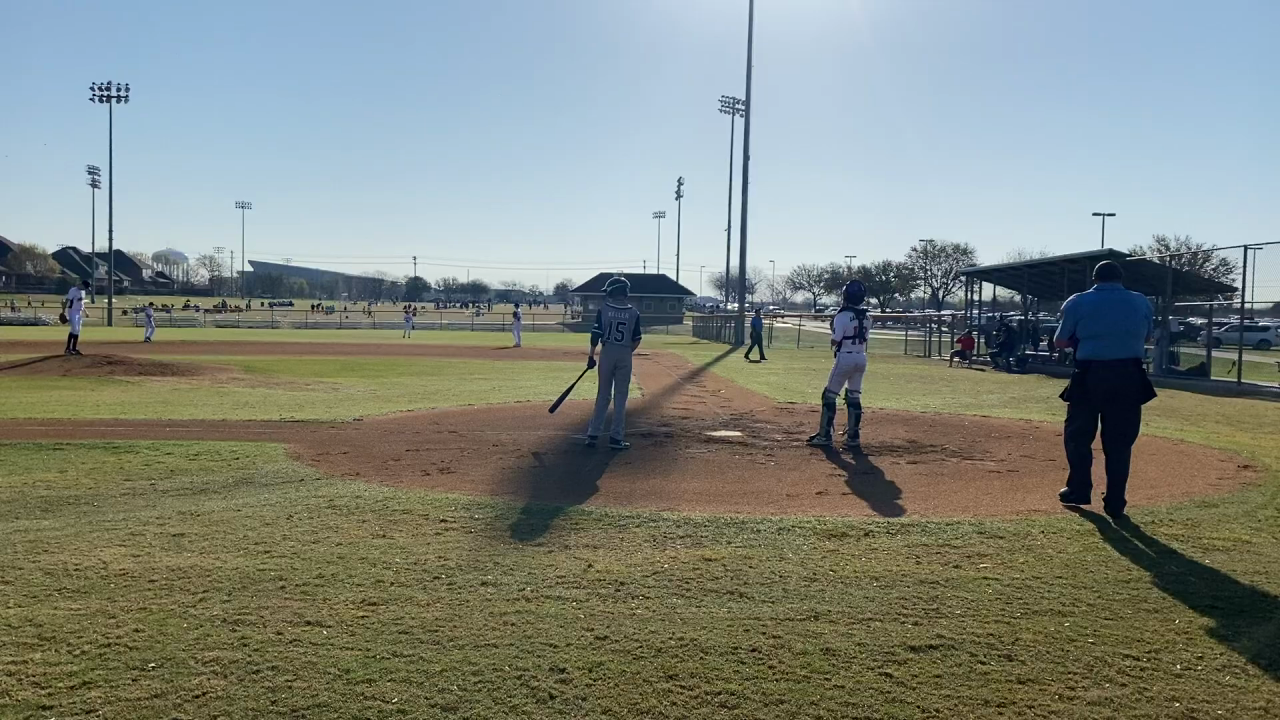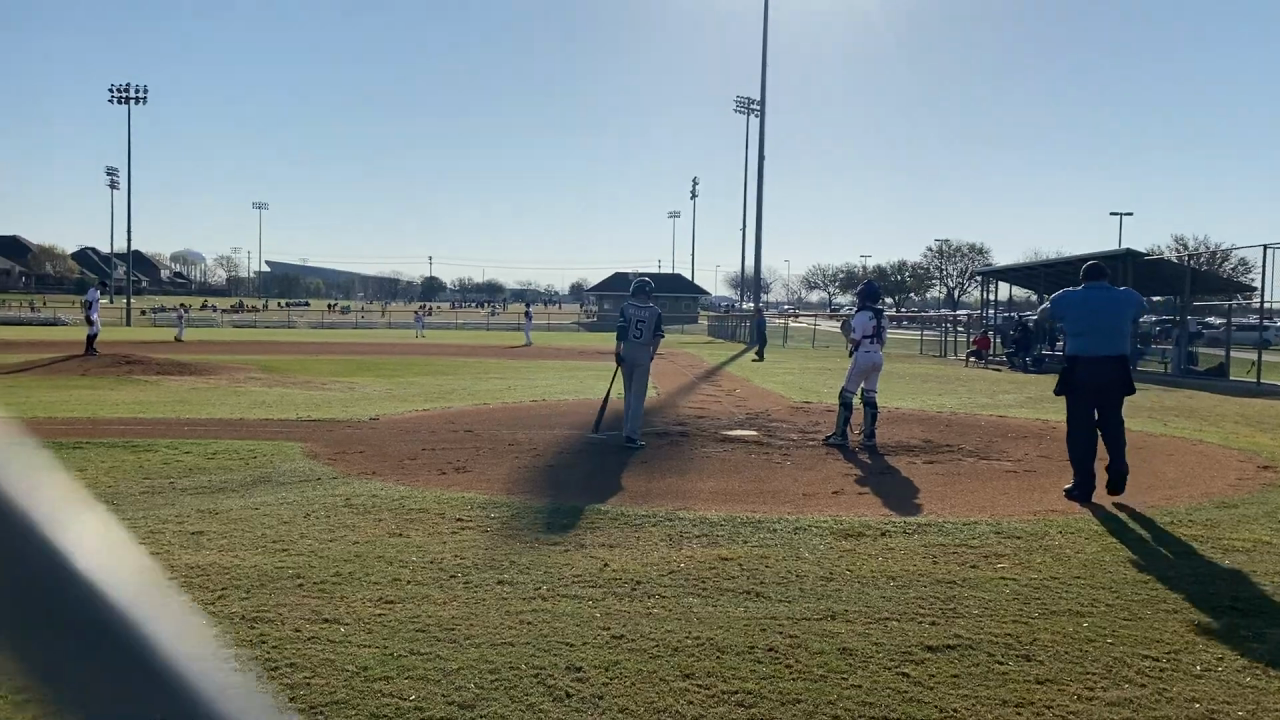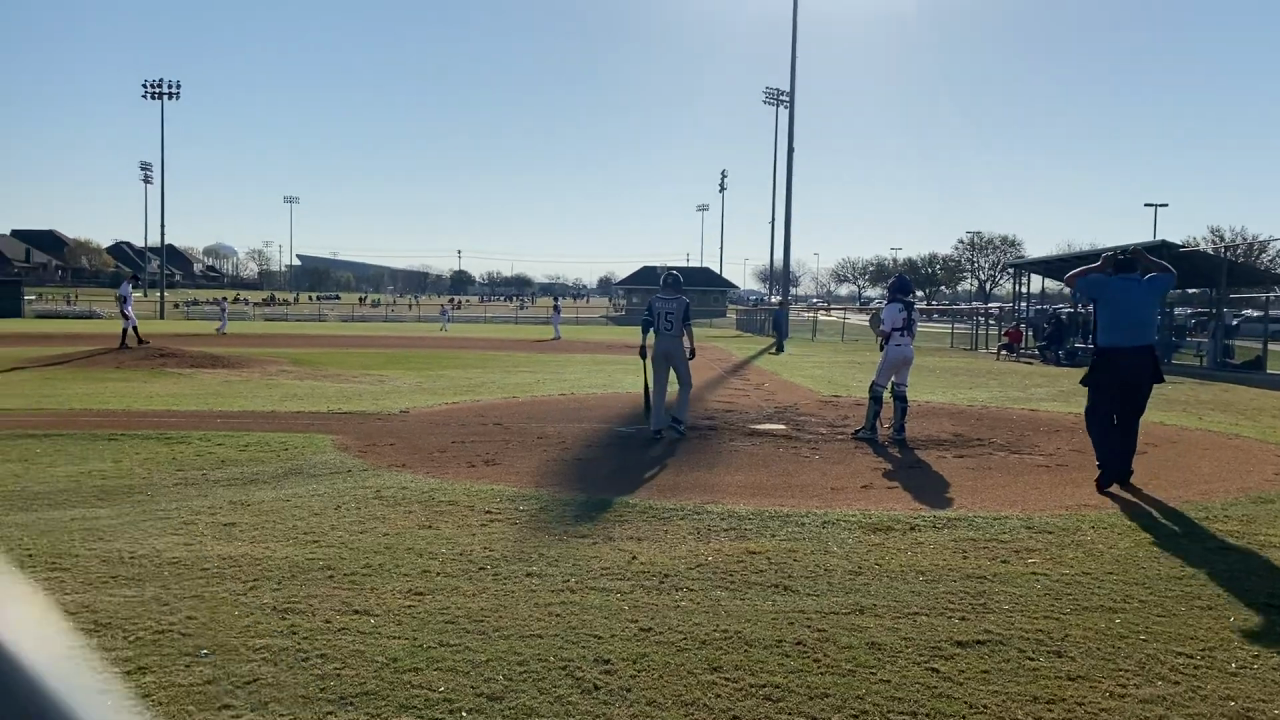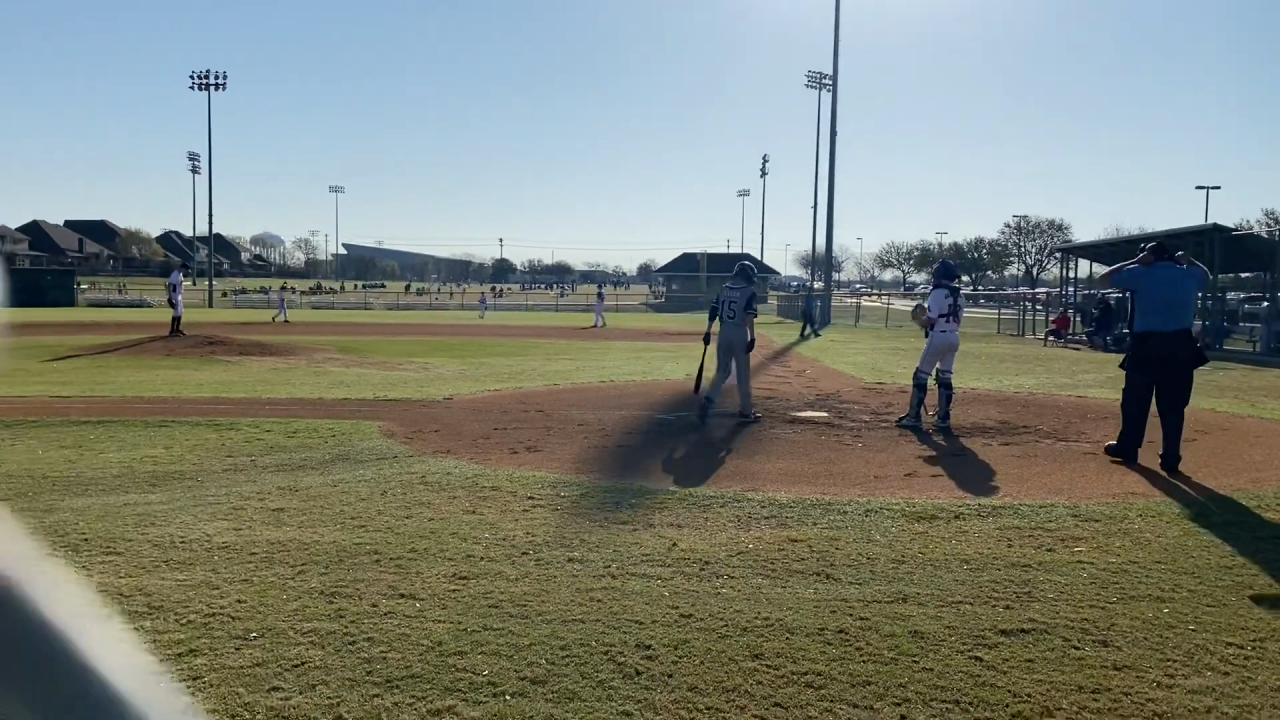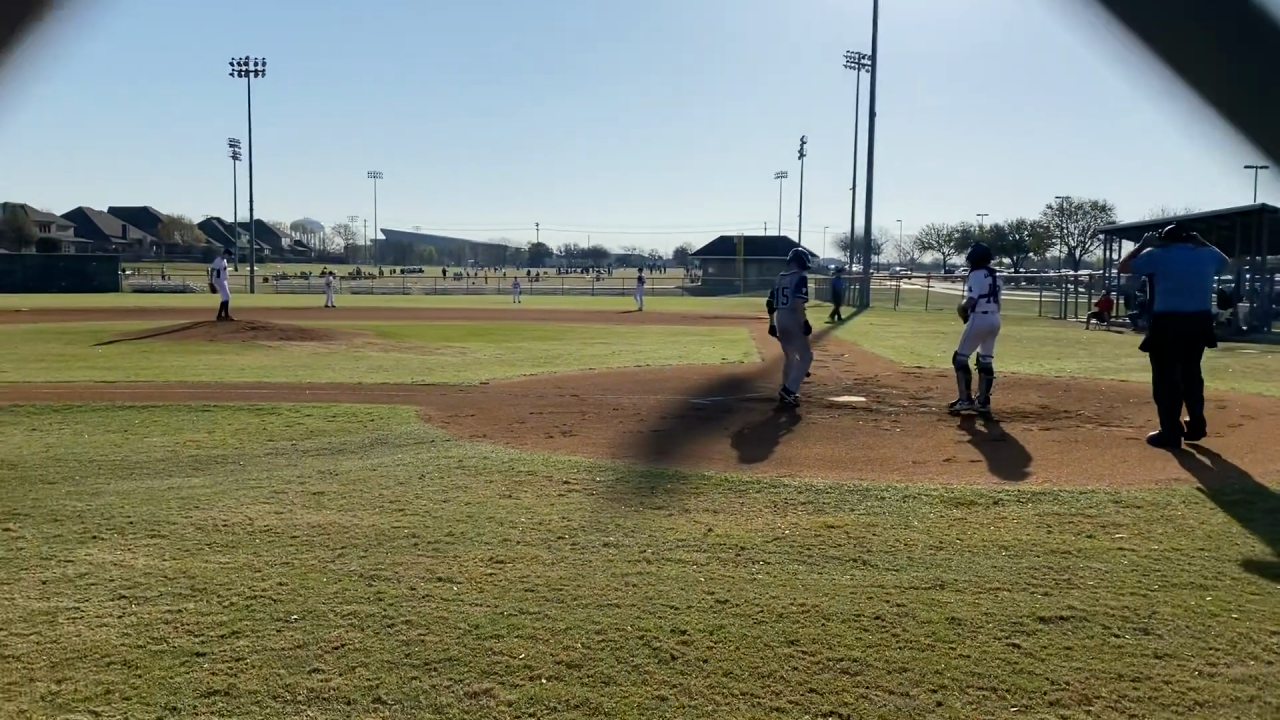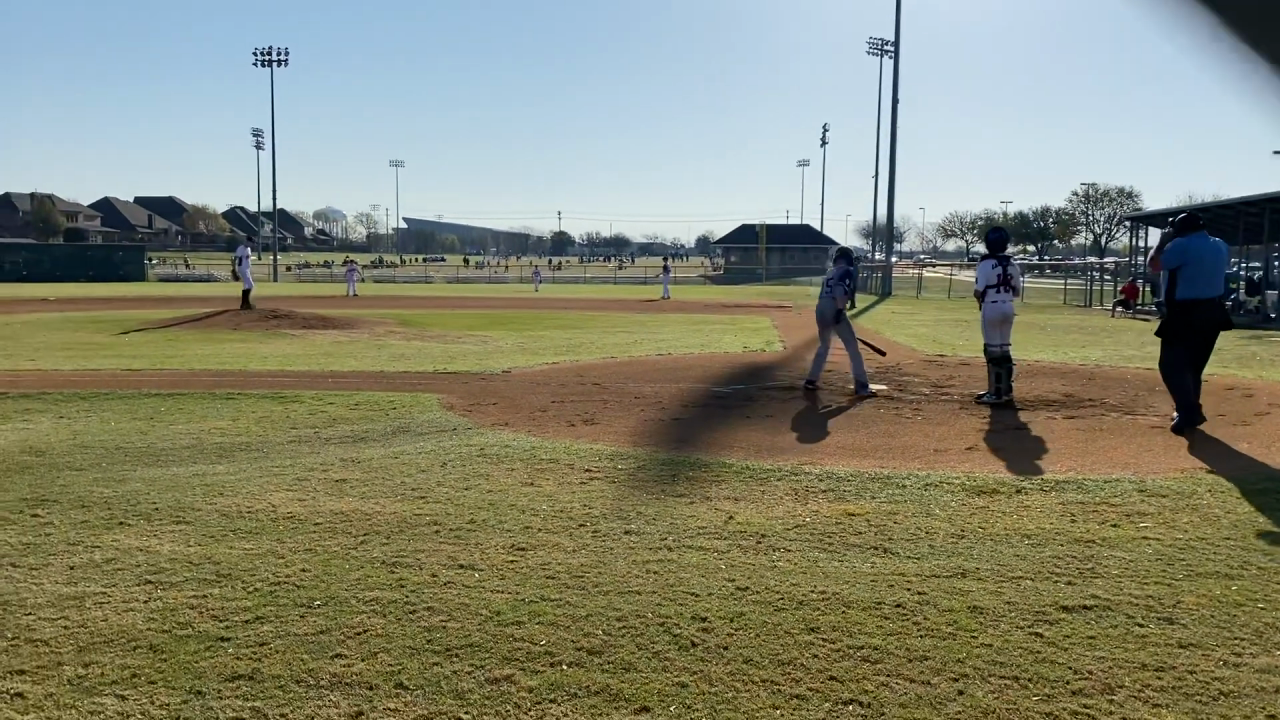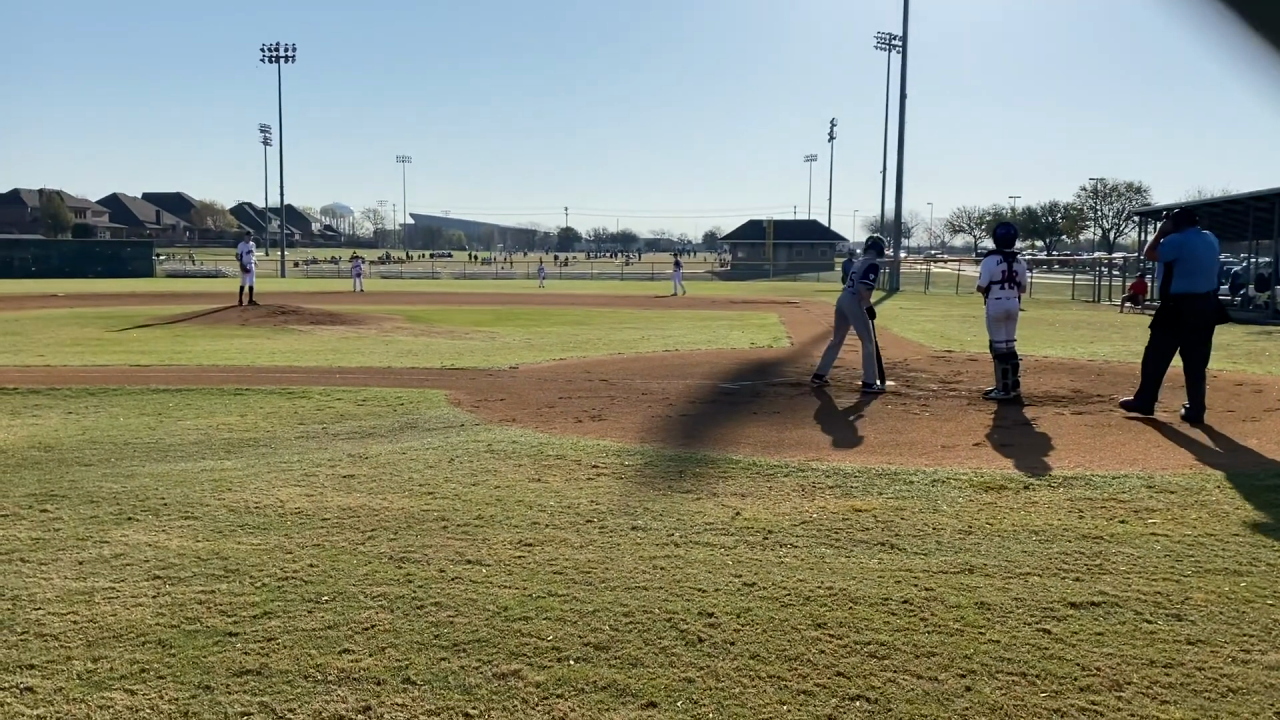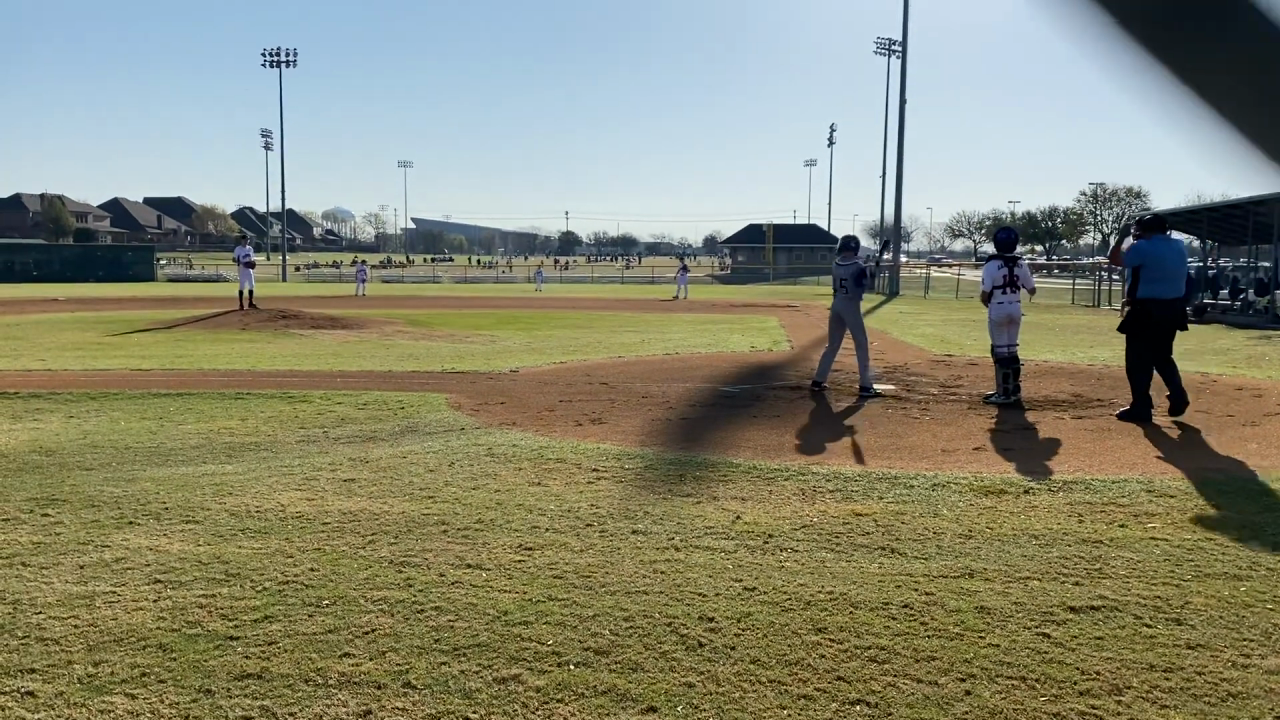
dt=0.5s
person 1, frame 1
left shoulder: (1079, 303)
right shoulder: (1141, 303)
left elbow: (1060, 342)
right elbow: (1146, 338)
left hip: (1091, 375)
right hip: (1129, 375)
left knee: (1078, 435)
right knee: (1120, 441)
left ankle: (1078, 489)
right ankle: (1115, 502)
person 1, frame 2
left shoulder: (1068, 298)
right shoulder: (1127, 297)
left elbow: (1043, 313)
right elbow: (1142, 310)
left hip: (1080, 370)
right hip: (1115, 370)
left knee: (1080, 428)
right knee: (1112, 423)
left ankle: (1083, 486)
right ankle: (1117, 473)
person 1, frame 3
left shoulder: (1104, 285)
right shoulder: (1152, 286)
left elbow: (1070, 279)
right elbow: (1172, 275)
left wrist: (1100, 266)
right wrist: (1147, 259)
left hip: (1109, 361)
right hip: (1143, 361)
left knee: (1097, 416)
right knee: (1129, 419)
left ankle: (1110, 466)
right ankle: (1123, 472)
person 1, frame 4
left shoulder: (1140, 274)
right shoulder: (1188, 275)
left elbow: (1104, 278)
right elbow: (1206, 275)
left wrist: (1136, 261)
right wrist: (1188, 261)
left hip: (1147, 346)
right hip: (1180, 346)
left knee: (1135, 400)
right knee: (1173, 405)
left ankle: (1127, 448)
right ankle: (1170, 458)
person 1, frame 5
left shoulder: (1158, 256)
right shoulder: (1207, 256)
left elbow: (1124, 267)
right elbow: (1224, 263)
left wrist: (1144, 245)
right wrist: (1202, 243)
left hip: (1167, 325)
right hip: (1199, 324)
left knee: (1166, 380)
right knee: (1192, 377)
left ankle: (1170, 432)
right ankle: (1196, 424)
person 1, frame 6
left shoulder: (1182, 245)
right shoulder: (1220, 246)
left elbow: (1154, 265)
left wrist: (1163, 241)
left hip: (1185, 313)
right hip: (1212, 312)
left knee: (1172, 365)
right knee: (1194, 366)
left ankle: (1189, 414)
right ankle: (1188, 413)
person 1, frame 7
left shoulder: (1177, 240)
right shoulder: (1210, 240)
left elbow: (1150, 254)
left wrist: (1161, 233)
left hip: (1178, 308)
right hip: (1205, 306)
left knee: (1157, 356)
right knee: (1196, 361)
left ankle: (1145, 401)
right ankle: (1195, 409)
person 1, frame 8
left shoulder: (1144, 247)
right shoulder: (1179, 246)
left elbow: (1114, 259)
left wrist: (1123, 236)
left hip: (1146, 311)
right hip: (1172, 310)
left knee: (1138, 361)
right knee: (1163, 357)
left ankle: (1140, 408)
right ankle: (1178, 397)
person 2, frame 1
left shoulder: (842, 316)
right shoulder: (866, 317)
left elbow: (834, 342)
right elbow: (863, 339)
left wrist: (833, 331)
left hip: (845, 358)
right hip: (861, 358)
left knee: (829, 395)
right knee: (854, 396)
left ankle: (824, 436)
right ankle: (853, 437)
person 2, frame 2
left shoulder: (861, 315)
right shoulder: (882, 317)
left elbow: (854, 340)
right elbow: (882, 342)
left wrist: (846, 332)
left hip: (862, 358)
right hip: (877, 358)
left knee: (846, 395)
right knee: (870, 396)
left ankle: (840, 435)
right ankle: (869, 437)
person 2, frame 3
left shoulder: (891, 307)
right shoulder: (913, 310)
left elbow: (883, 333)
right elbow: (912, 335)
left wrist: (875, 328)
left hip: (893, 351)
right hip: (908, 351)
left knee: (877, 389)
right knee: (900, 390)
left ankle: (870, 429)
right ankle: (899, 430)
person 2, frame 4
left shoulder: (937, 293)
right shoulder: (959, 295)
left elbow: (930, 320)
right elbow: (958, 321)
left hip: (938, 337)
right hip: (953, 338)
left knee: (921, 376)
right knee: (945, 377)
left ankle: (914, 417)
right ankle: (943, 418)
person 2, frame 5
left shoulder: (976, 274)
right shoulder: (995, 277)
left elbow: (971, 301)
right elbow: (997, 304)
left wrist: (961, 308)
left hip: (979, 319)
right hip: (995, 320)
left knee: (961, 357)
right knee: (986, 360)
left ankle: (966, 399)
right ankle: (984, 403)
person 2, frame 6
left shoulder: (985, 264)
right shoulder: (1013, 265)
left elbow: (978, 293)
right elbow: (1016, 292)
left wrist: (980, 297)
left hip: (991, 308)
right hip: (1008, 308)
left knee: (992, 350)
right knee: (1004, 349)
left ankle: (995, 393)
right ankle: (1006, 390)
person 2, frame 7
left shoulder: (990, 260)
right shoulder: (1020, 262)
left elbow: (980, 288)
right elbow: (1022, 289)
left wrist: (990, 289)
left hip: (995, 305)
right hip: (1013, 304)
left knee: (998, 346)
right knee: (1009, 345)
left ankle: (1003, 389)
right ankle: (1014, 386)
person 2, frame 8
left shoulder: (991, 265)
right shoulder: (1021, 265)
left elbow: (985, 294)
right elbow: (1032, 290)
left wrist: (987, 303)
left hip: (998, 310)
right hip: (1015, 309)
left knee: (1000, 351)
right knee: (1012, 349)
left ankle: (1004, 393)
right ankle: (1014, 390)
person 3, frame 1
left shoulder: (603, 310)
right shoulder: (633, 312)
left elbow: (595, 335)
right elbow: (637, 340)
left wrist: (591, 356)
left hip: (607, 354)
right hip: (625, 356)
left knee: (603, 396)
right knee: (620, 398)
left ankle: (593, 434)
right ankle: (616, 438)
person 3, frame 2
left shoulder: (626, 307)
right shoulder: (655, 311)
left elbow: (621, 330)
right elbow: (658, 336)
left wrist: (617, 352)
right wrist: (652, 355)
left hip: (627, 352)
right hip: (643, 354)
left knee: (628, 394)
right knee: (638, 396)
left ankle: (628, 433)
right ankle: (632, 436)
person 3, frame 3
left shoulder: (654, 301)
right shoulder: (683, 302)
left elbow: (646, 323)
right elbow: (687, 326)
left wrist: (643, 345)
right wrist: (692, 347)
left hip: (659, 345)
right hip: (676, 345)
left knee: (659, 388)
right knee: (685, 384)
left ankle: (657, 428)
right ankle: (677, 419)
person 3, frame 4
left shoulder: (724, 290)
right shoulder: (749, 292)
left elbow: (713, 312)
right elbow: (749, 317)
left wrist: (707, 332)
right wrist: (752, 338)
left hip: (723, 332)
right hip: (739, 333)
left knee: (722, 371)
right knee: (743, 374)
left ankle: (708, 400)
right ankle: (745, 411)
person 3, frame 5
left shoulder: (780, 278)
right shoulder: (800, 277)
left elbow: (770, 303)
right elbow: (798, 301)
left wrist: (772, 323)
right wrist: (805, 321)
left hip: (780, 319)
right hip: (794, 318)
left knee: (789, 357)
right knee: (805, 357)
left ankle: (787, 393)
right ankle: (788, 389)
person 3, frame 6
left shoulder: (830, 272)
right shoulder: (847, 271)
right elbow: (840, 290)
right wrist: (840, 310)
left hip: (820, 308)
right hip: (833, 309)
left knee: (824, 345)
right knee: (852, 346)
left ankle: (811, 380)
right ankle: (861, 385)
person 3, frame 7
left shoulder: (859, 262)
right shoulder: (873, 265)
right elbow: (863, 289)
left wrist: (866, 305)
right wrist: (869, 307)
left hip: (842, 300)
right hip: (854, 303)
left knee: (836, 340)
right knee: (868, 342)
left ankle: (819, 375)
right ankle: (869, 383)
person 3, frame 8
left shoulder: (836, 265)
right shoulder: (858, 267)
right elbow: (861, 289)
right wrist: (867, 280)
left hip: (836, 305)
right hip: (851, 306)
left knee: (832, 345)
right knee: (861, 346)
left ankle: (818, 381)
right ankle: (865, 386)
